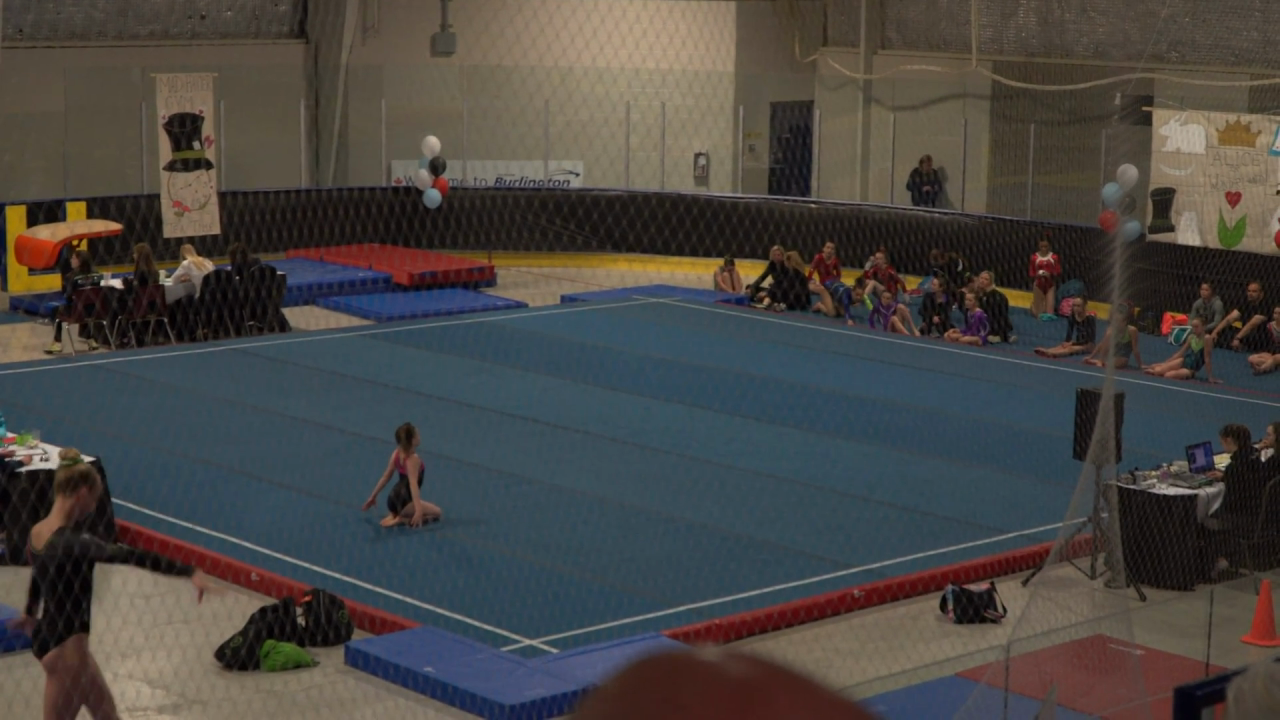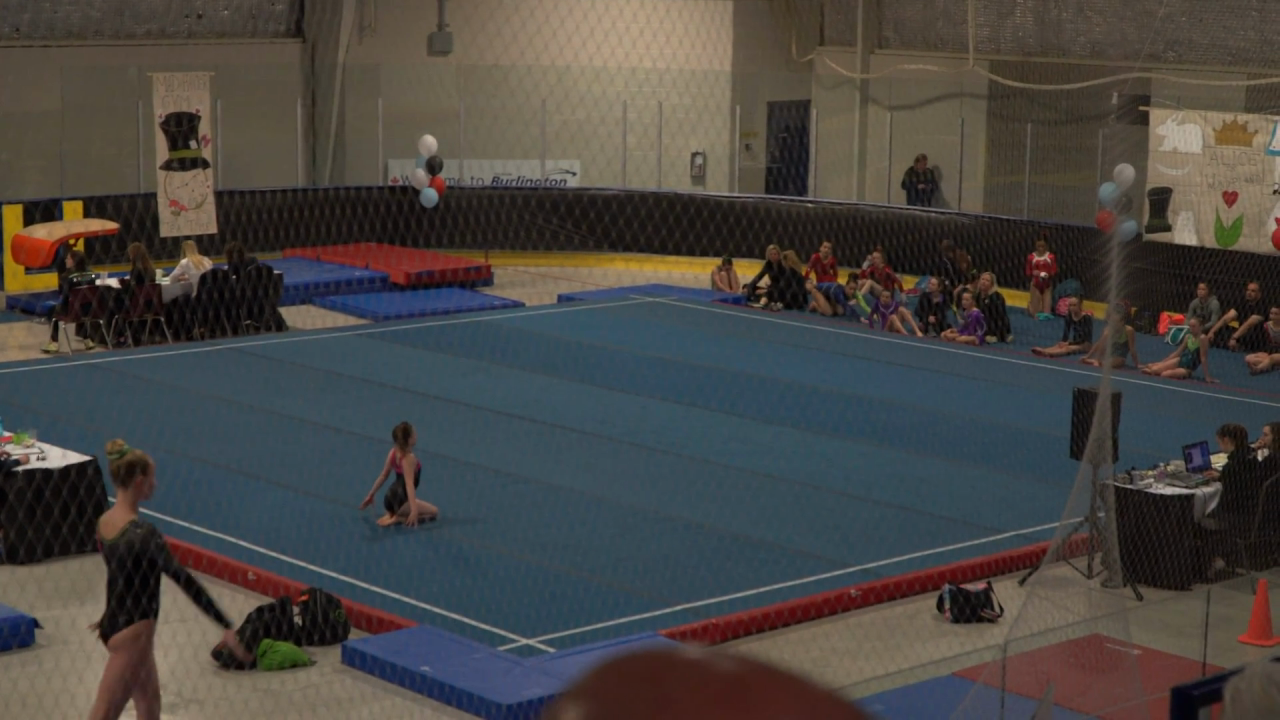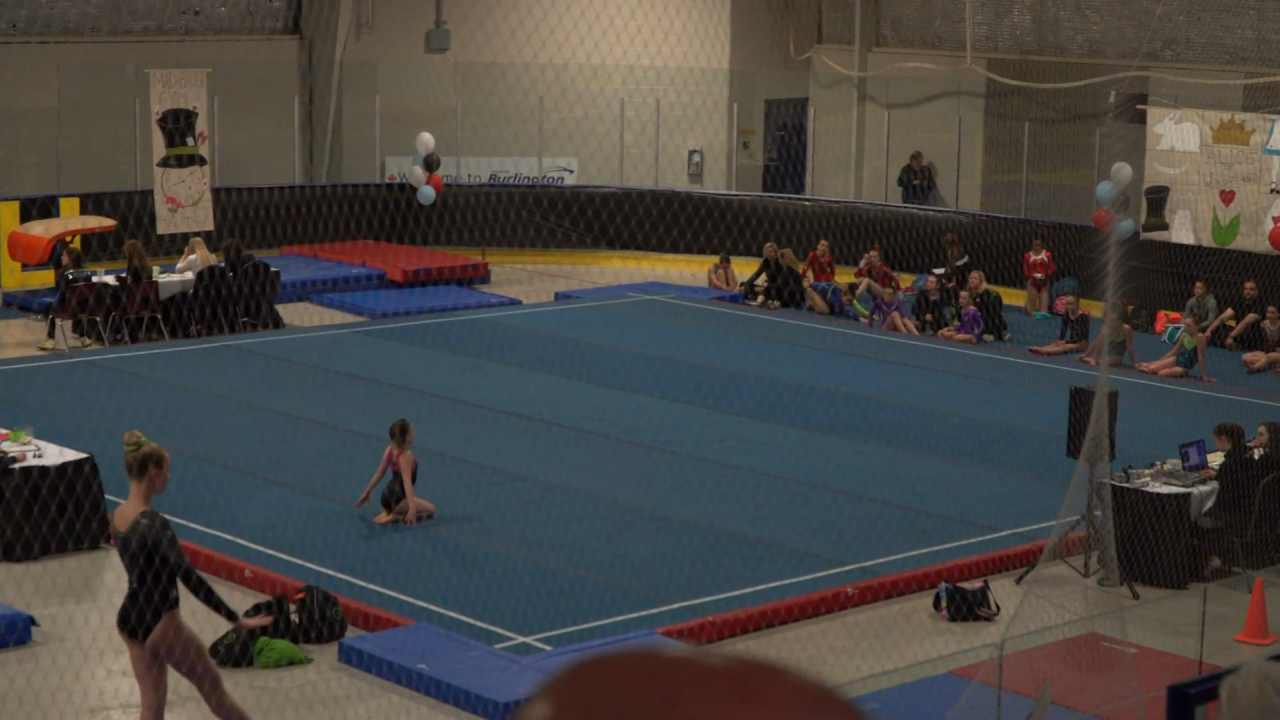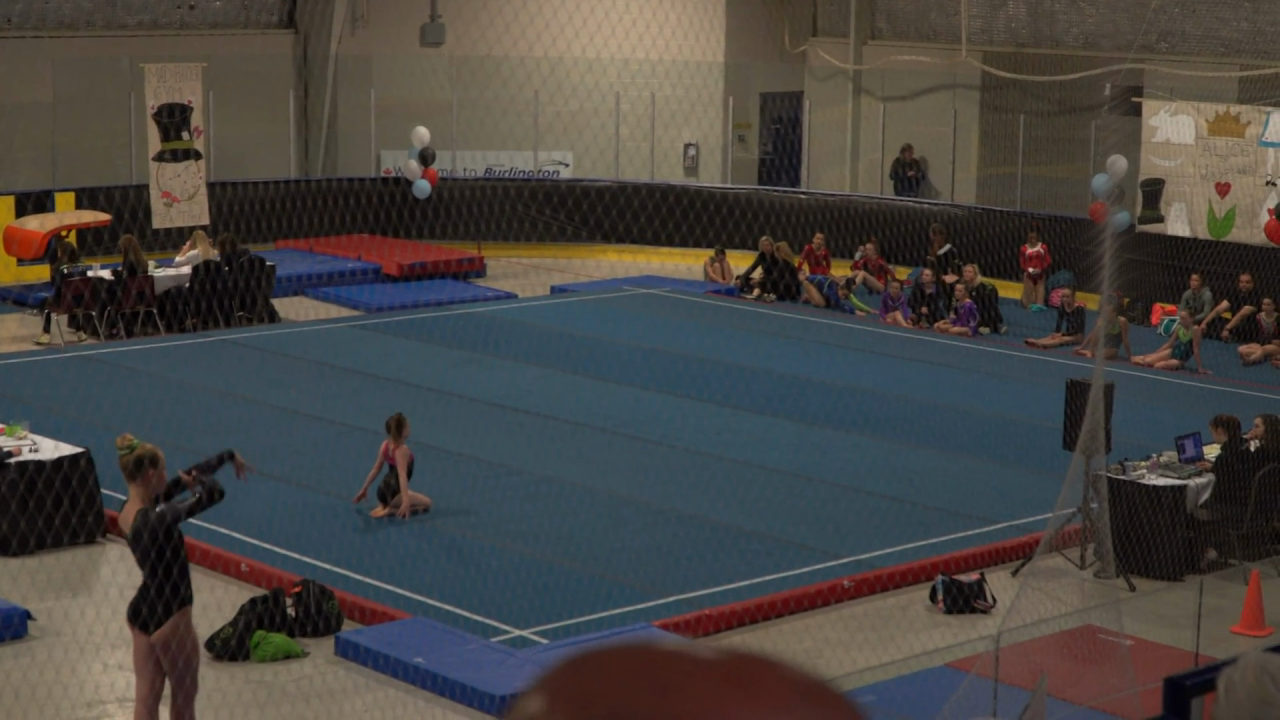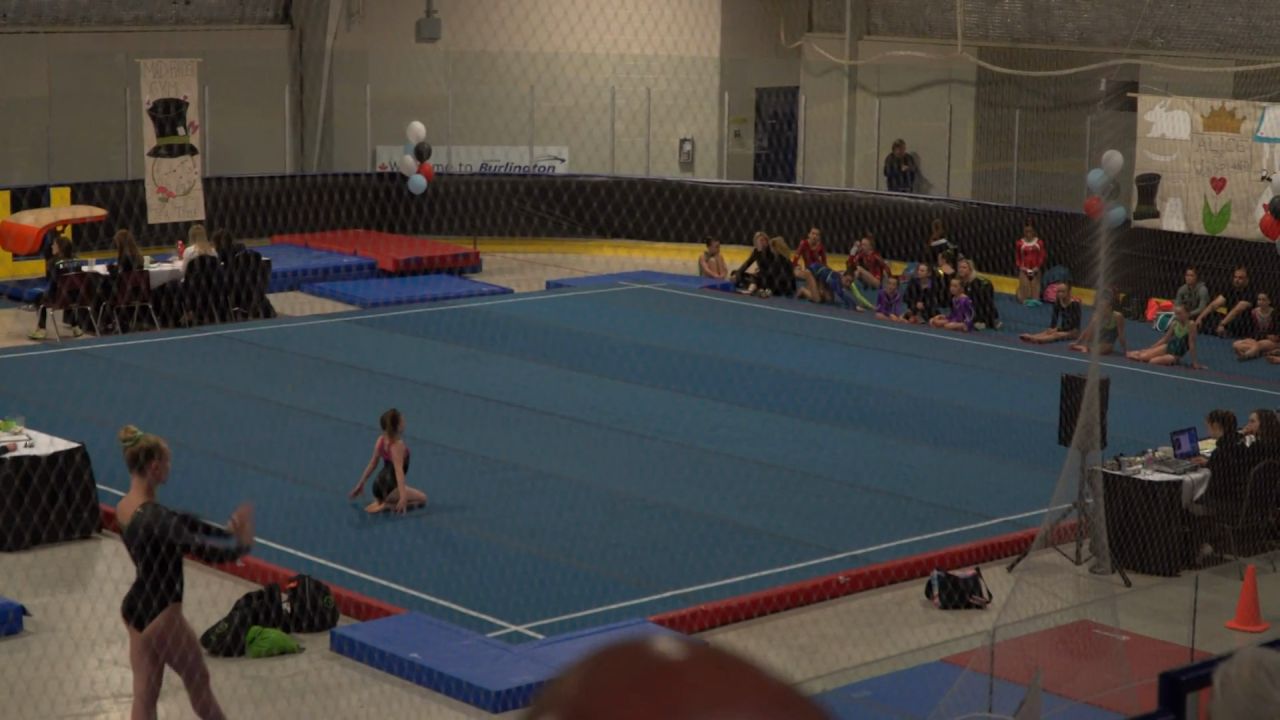
dt=0.5s
person 1, frame 1
left shoulder: (38, 533)
right shoulder: (70, 542)
right elbow: (128, 555)
left wrist: (30, 613)
right wrist: (188, 572)
left hip: (49, 636)
right hip: (66, 644)
person 1, frame 2
left shoulder: (107, 521)
right shoulder: (142, 533)
right elbow: (184, 579)
right wrist: (225, 626)
left hip: (117, 623)
right hip: (133, 632)
person 1, frame 3
left shoulder: (120, 515)
right shoulder: (153, 524)
right elbow: (188, 576)
right wrist: (235, 618)
left hip: (129, 619)
right hip: (160, 623)
right knee: (213, 689)
person 1, frame 4
left shoulder: (129, 509)
right shoulder: (157, 518)
left elbow: (183, 480)
right elbow: (213, 492)
left wrist: (230, 457)
right wrist: (199, 482)
left hip: (140, 612)
right hip: (169, 619)
person 1, frame 5
left shoulder: (126, 505)
right shoulder: (153, 516)
left elbow: (181, 523)
right elbow: (202, 551)
left wrist: (229, 530)
right wrist: (241, 546)
left hip: (134, 608)
right hip: (161, 614)
left knee: (144, 695)
right knee: (199, 683)
